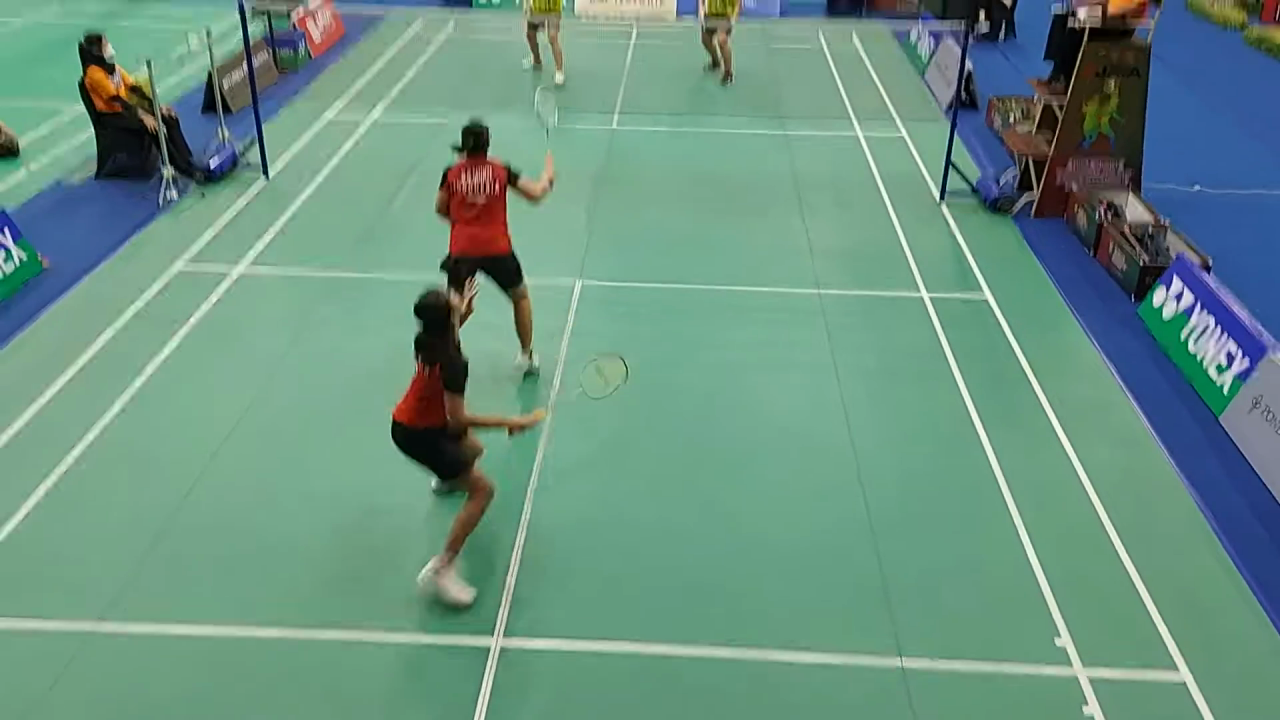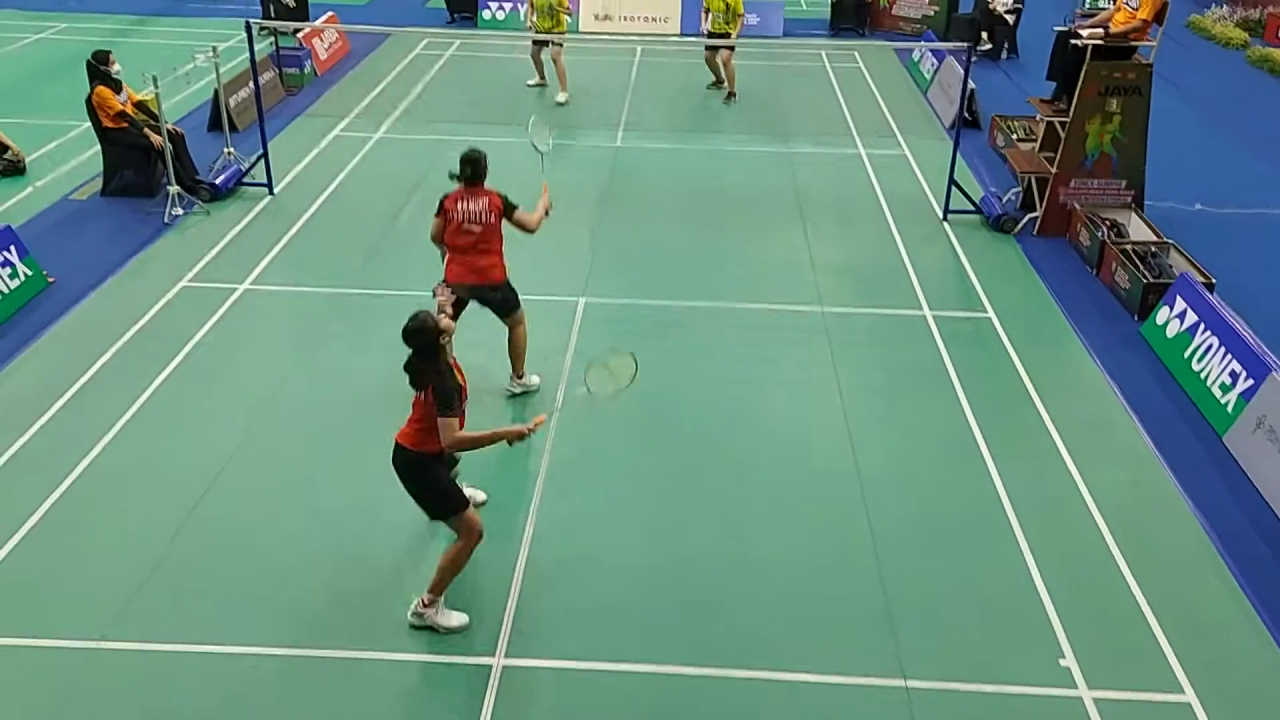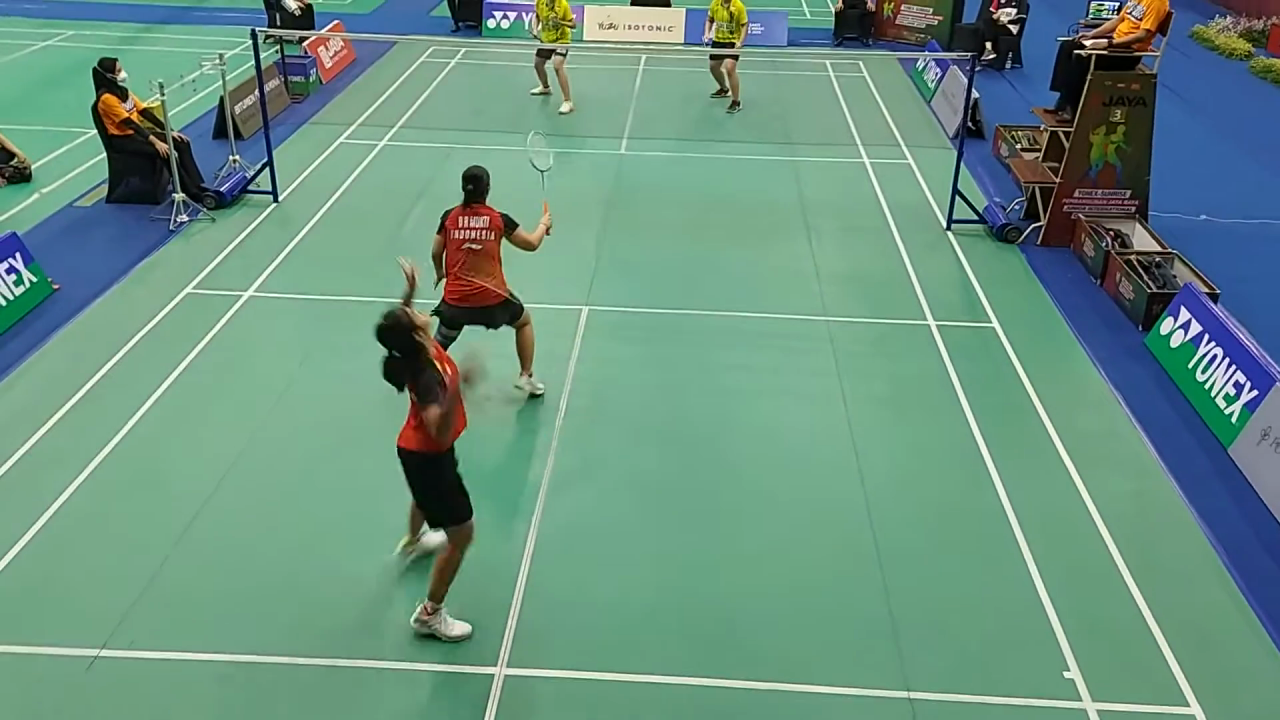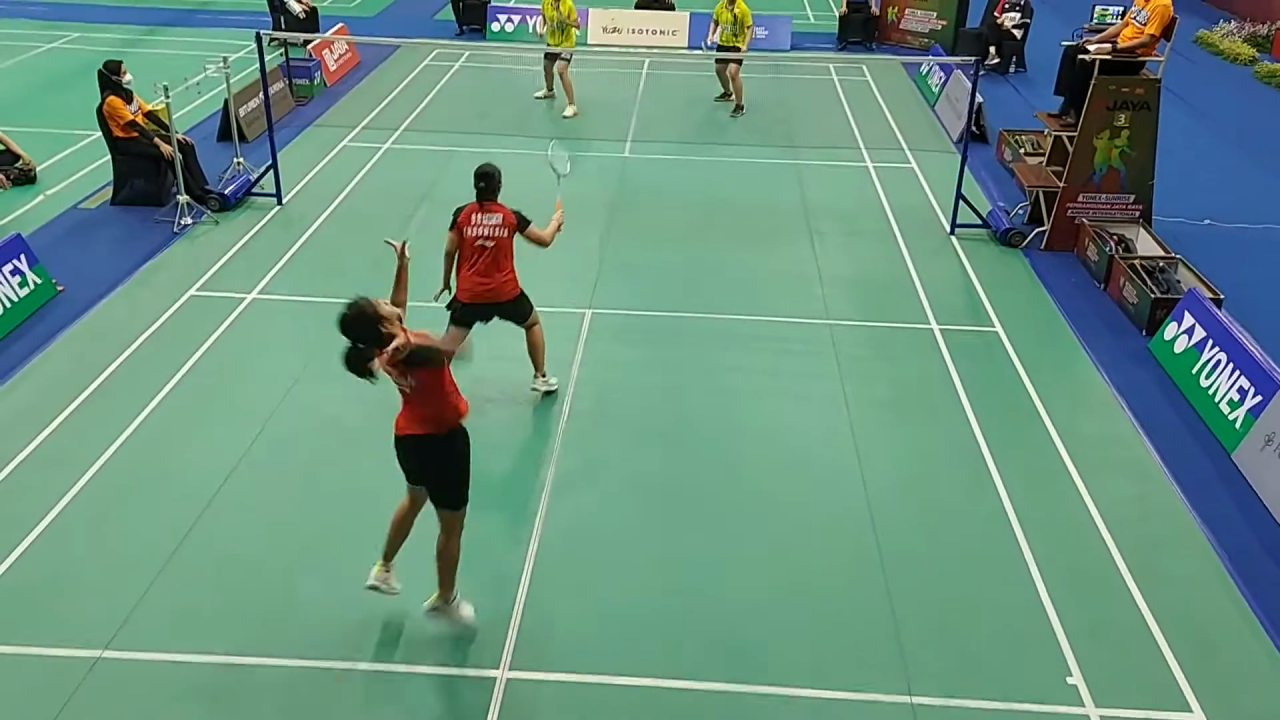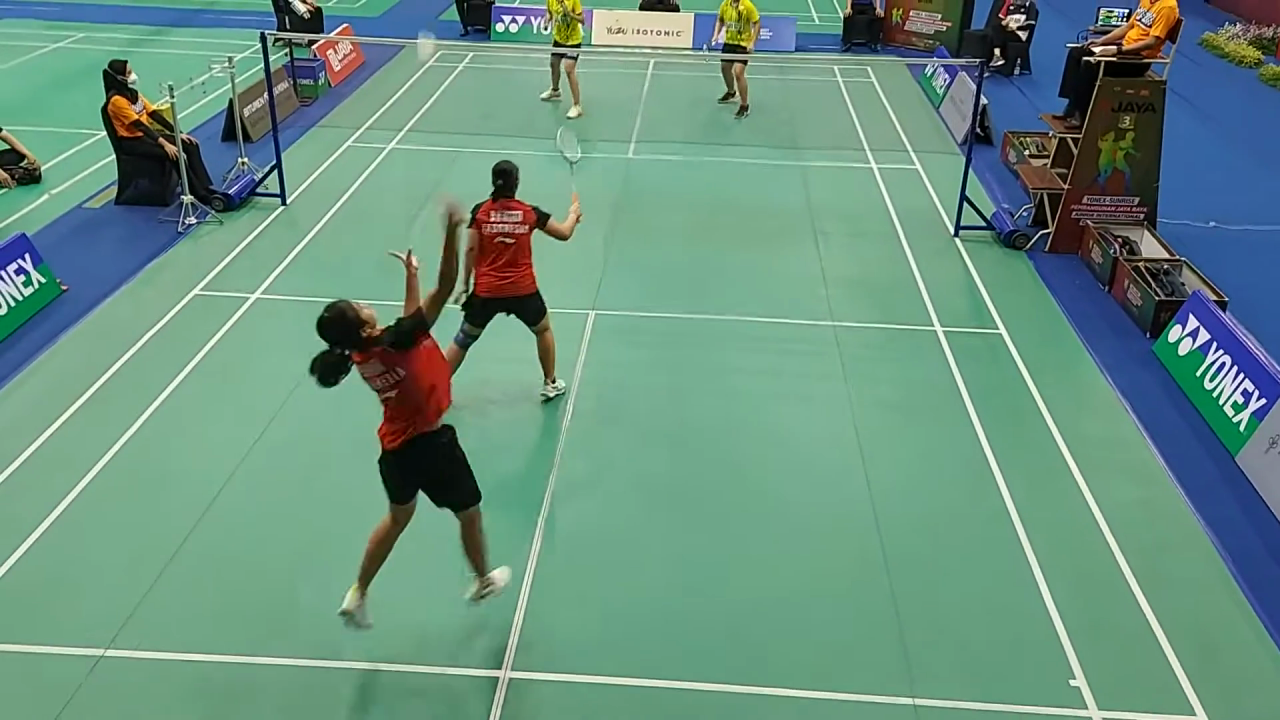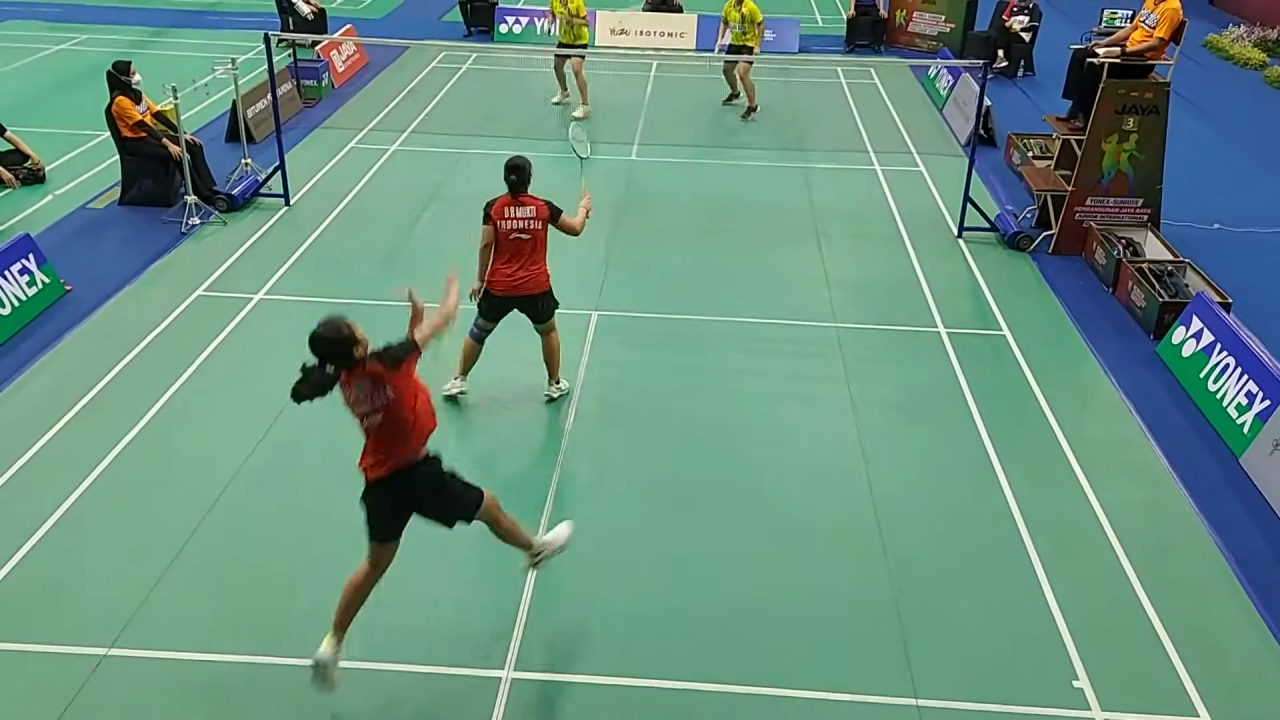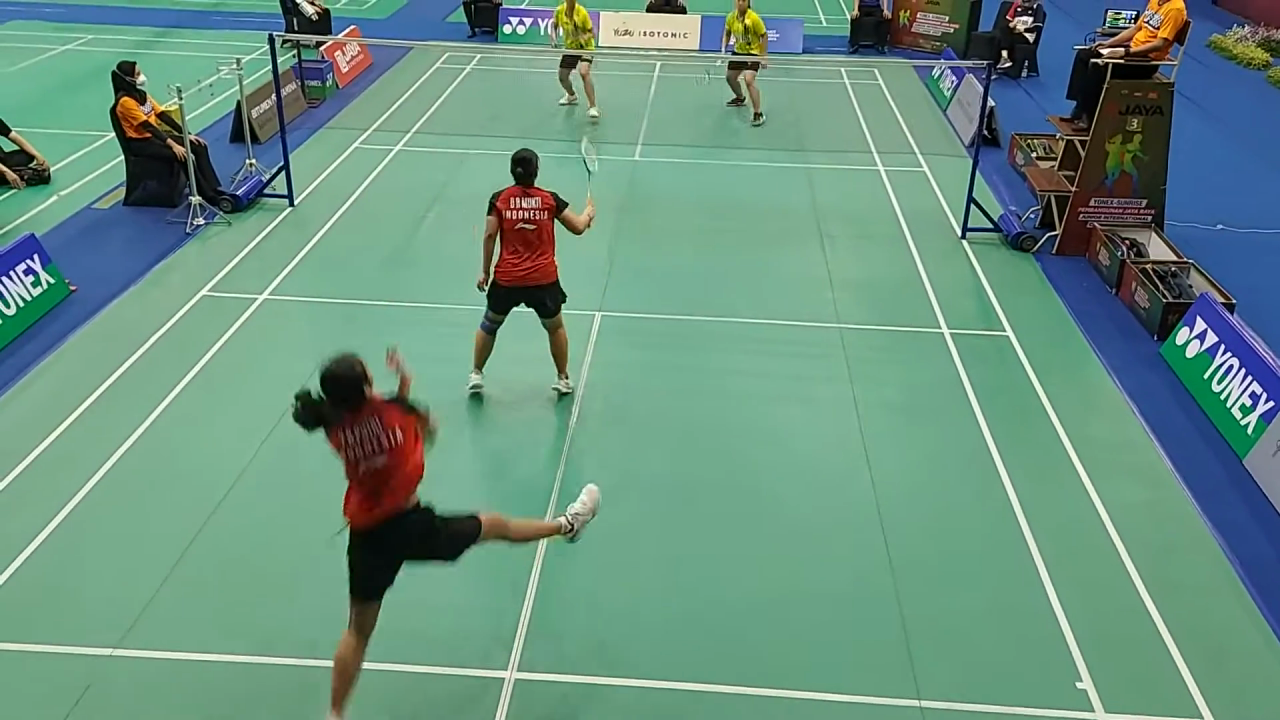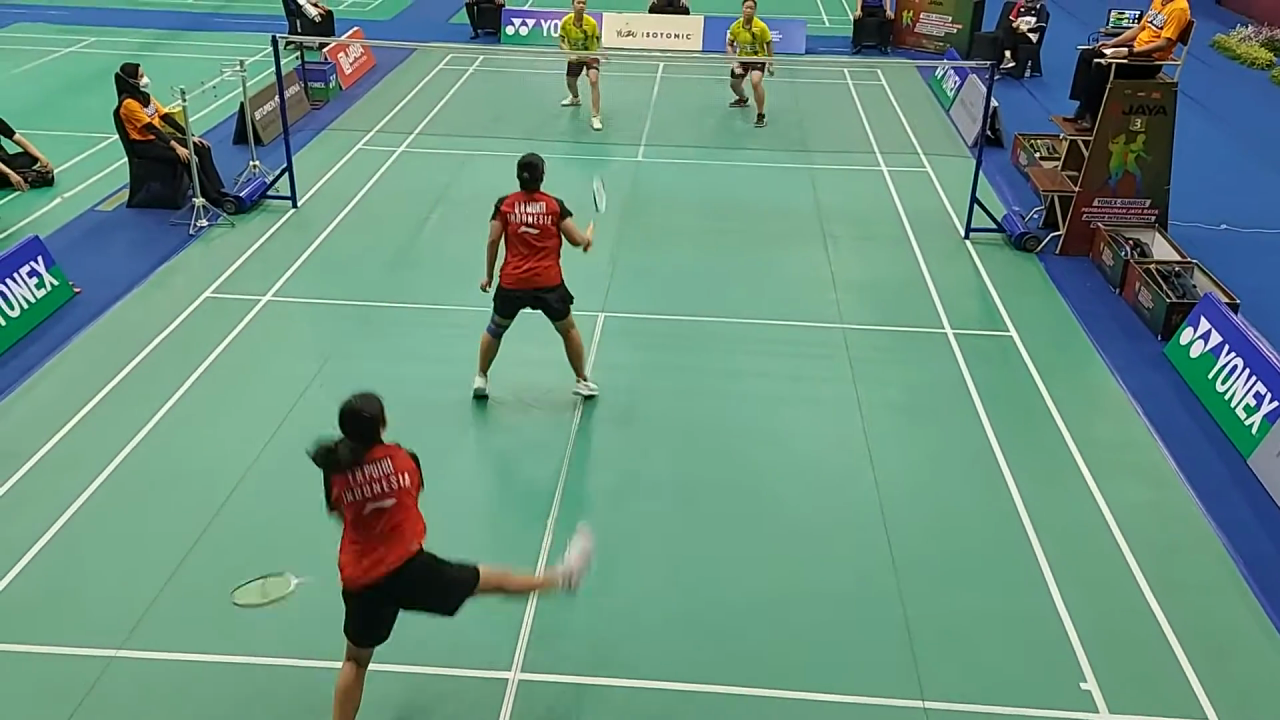
dt=0.1s
person 1, frame 1
left shoulder: (433, 338)
right shoulder: (451, 360)
right elbow: (458, 419)
left wrist: (464, 313)
right wrist: (509, 423)
left hip: (411, 424)
right hip: (419, 435)
left knee: (472, 449)
right knee: (482, 492)
left ankle: (452, 477)
right ankle: (440, 569)
person 1, frame 2
left shoulder: (430, 359)
right shoulder: (442, 382)
right elbow: (451, 441)
left wrist: (441, 308)
right wrist: (506, 433)
left hip: (414, 450)
right hip: (418, 462)
left knee: (450, 467)
right knee: (471, 532)
left ankle: (450, 494)
right ankle: (428, 607)
person 1, frame 3
left shoulder: (411, 350)
right shoulder: (426, 376)
left elbow: (410, 319)
right elbow: (439, 433)
left wrist: (409, 287)
right wrist: (452, 398)
left hip: (413, 449)
right hip: (429, 458)
left knee: (427, 502)
right knee: (461, 533)
left ankle: (412, 541)
right ankle: (429, 614)
person 1, frame 4
left shoulder: (384, 347)
right shoulder: (417, 353)
left elbow: (396, 305)
right elbow: (439, 351)
left wrist: (402, 265)
left hip: (410, 436)
right hip: (439, 440)
left knee: (414, 500)
right knee: (452, 523)
left ankle: (383, 570)
right ankle: (445, 599)
person 1, frame 5
left shoulder: (361, 355)
right shoulder: (395, 341)
left elbow: (414, 315)
right elbow: (440, 297)
left wrist: (411, 275)
right wrist: (452, 235)
left hip: (395, 449)
right hip: (428, 444)
left knee: (397, 519)
right knee: (470, 515)
left ankle: (358, 595)
right ankle: (483, 580)
person 1, frame 6
left shoulder: (349, 381)
right shoulder: (383, 365)
right elbow: (437, 325)
left wrist: (416, 317)
right wrist: (452, 292)
left hip: (379, 484)
right hip: (412, 473)
left knee: (375, 565)
right knee: (487, 505)
left ankle: (332, 646)
right ankle: (535, 548)
person 1, frame 7
left shoulder: (335, 429)
right shoulder: (391, 411)
right elbow: (429, 429)
right wrist: (404, 392)
left hip: (364, 537)
right hip: (406, 524)
left knee: (358, 628)
right knee: (492, 526)
right ankle: (567, 524)
person 1, frame 8
left shoulder: (335, 475)
right shoulder: (404, 459)
left hip: (361, 585)
right hip: (409, 569)
left knee: (356, 660)
right knee: (491, 580)
right ankle: (559, 579)
person 2, frame 1
left shoulder: (451, 173)
right shoulder: (501, 171)
left elbow: (441, 209)
right elbow: (536, 194)
right wrist: (547, 176)
left hip: (462, 252)
right hip: (496, 251)
right knee: (521, 298)
right ankle: (526, 356)
person 2, frame 2
left shoulder: (448, 201)
right shoulder: (497, 201)
left elbow: (435, 236)
right elbow: (531, 225)
right wrist: (543, 205)
left hip: (457, 279)
right hip: (491, 279)
right knee: (517, 322)
right ankle: (518, 378)
person 2, frame 3
left shoulder: (450, 217)
right shoulder: (499, 219)
left elbow: (436, 253)
right elbow: (531, 244)
left wrist: (440, 275)
right wrist: (544, 225)
left hip: (456, 297)
right hip: (492, 296)
left knee: (442, 342)
right knee: (524, 323)
right ankle: (527, 378)
person 2, frame 4
left shoulder: (462, 214)
right shoulder: (511, 216)
left elbow: (449, 251)
right elbow: (544, 240)
left wrist: (446, 281)
right wrist: (555, 221)
left hip: (469, 294)
right hip: (505, 293)
left knee: (450, 341)
right knee: (532, 324)
right ankle: (541, 378)
person 2, frame 5
left shoulder: (481, 210)
right shoulder: (530, 212)
left elbow: (471, 248)
right elbow: (564, 234)
left wrist: (466, 283)
right wrist: (573, 213)
left hip: (486, 290)
right hip: (523, 290)
left knee: (465, 337)
right knee: (543, 330)
right ankle: (550, 383)
person 2, frame 6
left shoulder: (493, 207)
right shoulder: (544, 207)
left elbow: (486, 245)
right elbow: (576, 229)
left wrist: (480, 280)
right wrist: (583, 209)
left hip: (500, 287)
right hip: (535, 287)
left knee: (478, 333)
right knee: (548, 331)
left ankle: (459, 380)
right ankle: (554, 384)
person 2, frame 7
left shoulder: (499, 198)
right shoulder: (550, 199)
left elbow: (489, 236)
right elbow: (578, 228)
left wrist: (485, 272)
right wrist: (589, 213)
left hip: (507, 278)
right hip: (543, 279)
left knee: (489, 325)
right knee: (555, 327)
left ankle: (477, 374)
right ankle: (563, 379)
person 2, frame 8
left shoulder: (504, 204)
right shoulder: (555, 205)
left elbow: (493, 241)
right elbow: (576, 240)
left wrist: (488, 275)
right wrist: (588, 236)
left hip: (512, 282)
right hip: (548, 282)
left knee: (495, 329)
right knee: (568, 330)
left ankle: (481, 379)
right ankle: (582, 381)
